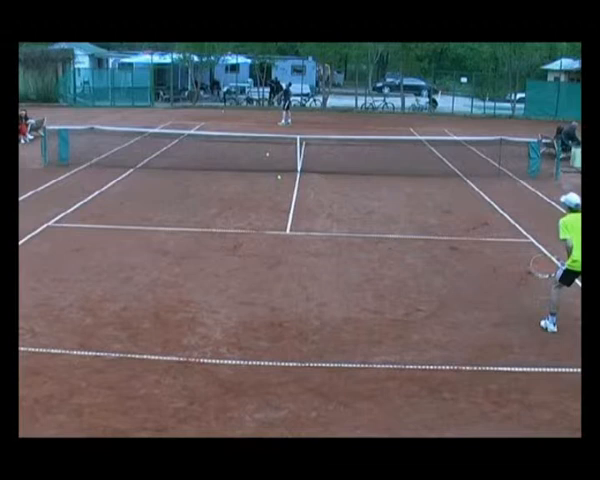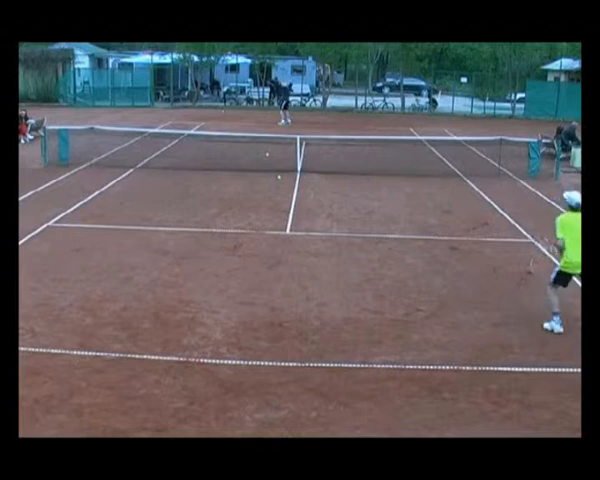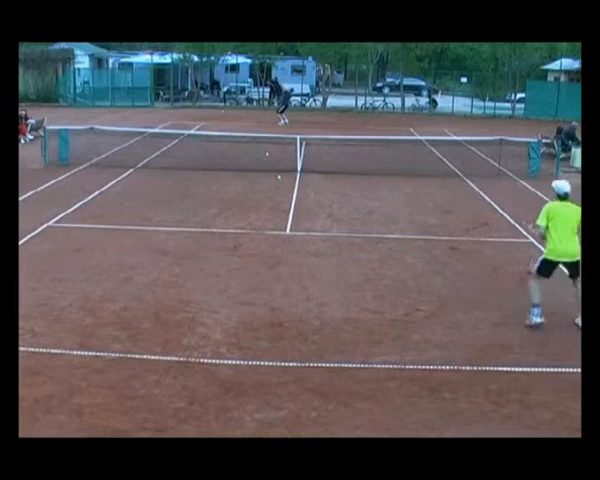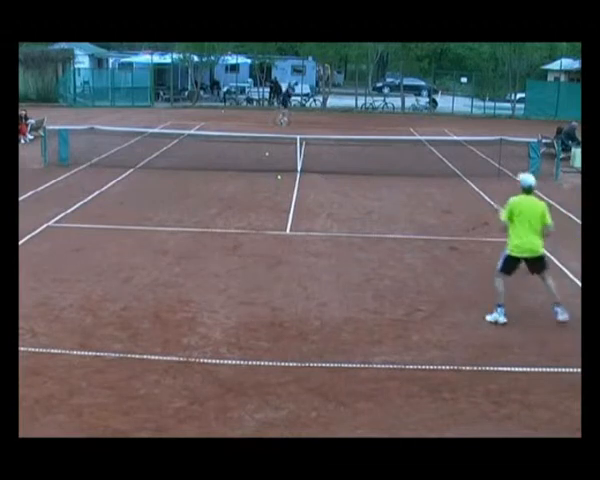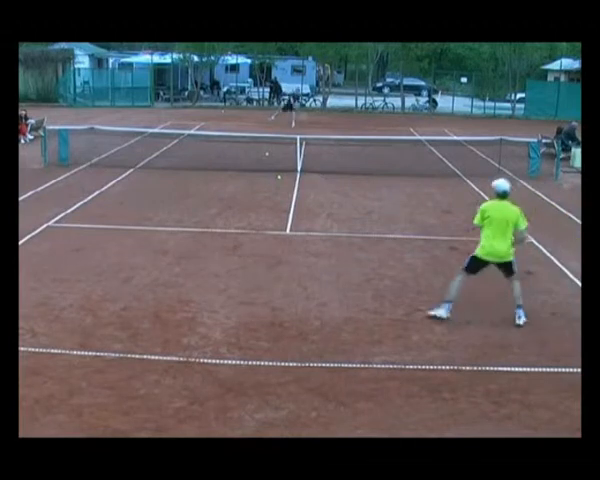
dt=0.3s
person 1, frame 1
left shoulder: (565, 221)
left elbow: (569, 245)
left wrist: (568, 260)
left hip: (576, 263)
left knee: (555, 287)
left ankle: (551, 322)
person 1, frame 2
left shoulder: (562, 219)
left elbow: (560, 244)
left wrist: (561, 252)
left hip: (569, 263)
right hip: (580, 263)
left knee: (551, 288)
left ankle: (556, 322)
person 1, frame 3
left shoulder: (549, 208)
right shoulder: (577, 210)
left elbow: (541, 232)
right elbow: (581, 233)
left wrist: (544, 236)
left hip: (554, 254)
right hip: (574, 254)
left knee: (534, 279)
right knee: (577, 282)
left ankle: (536, 314)
right ankle: (580, 317)
person 1, frame 4
left shoulder: (513, 201)
right shoulder: (542, 205)
left elbow: (504, 225)
right elbow: (548, 230)
left hip: (515, 248)
right hip: (535, 248)
left knee: (499, 276)
right knee: (546, 277)
left ankle: (499, 313)
right ankle: (559, 311)
person 1, frame 5
left shoulder: (486, 206)
right shoulder: (515, 211)
left elbow: (476, 227)
right elbow: (523, 237)
right wrist: (514, 242)
left hip: (484, 251)
right hip: (504, 254)
left knee: (460, 277)
right knee: (514, 280)
left ankle: (445, 309)
right ankle: (520, 315)
